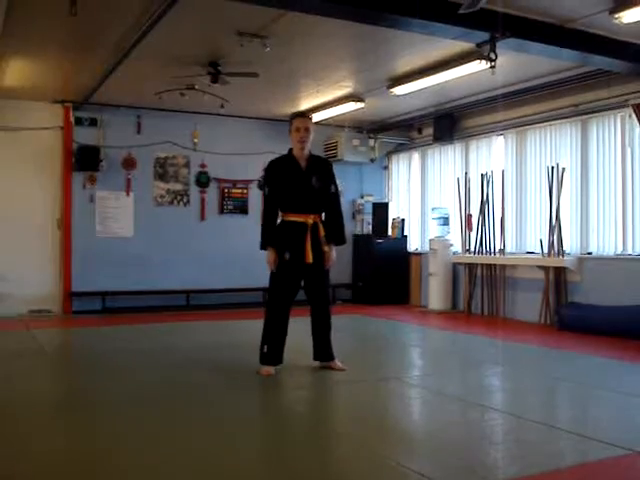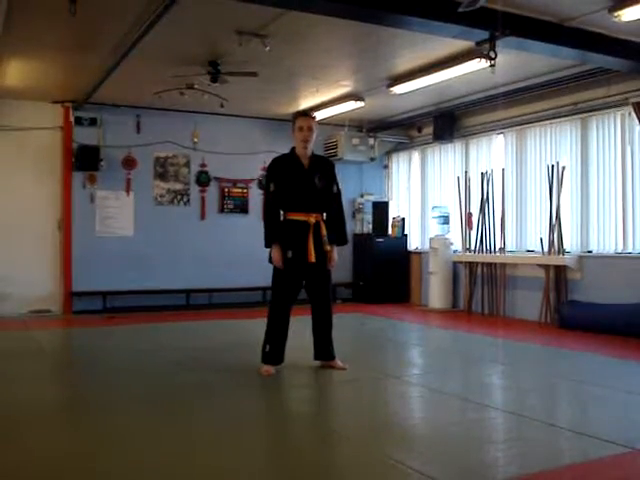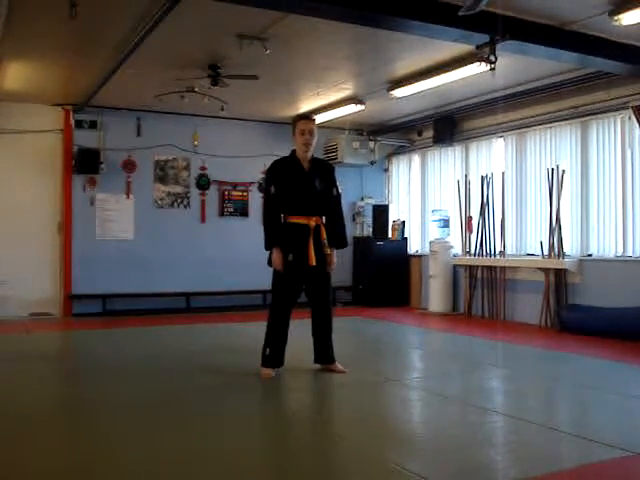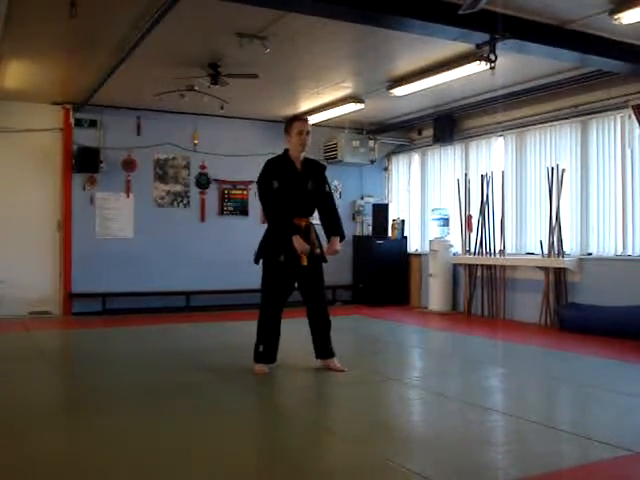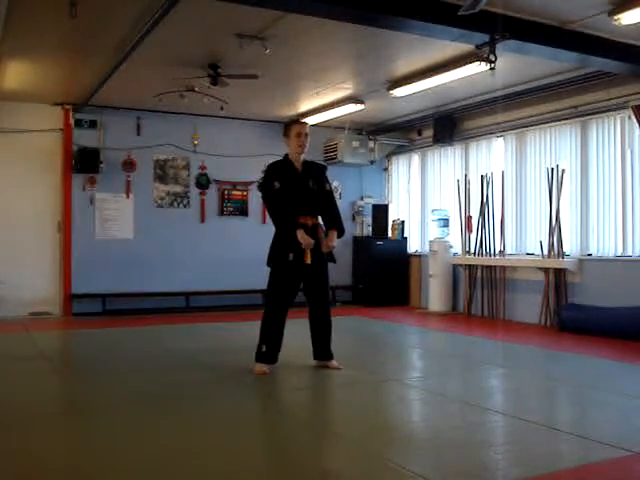
dt=1s
person 1, frame 1
left shoulder: (324, 167)
right shoulder: (276, 167)
left elbow: (333, 206)
right elbow: (269, 209)
left wrist: (332, 243)
right wrist: (269, 246)
left hip: (317, 238)
right hip: (288, 236)
left knee: (321, 300)
right knee: (279, 300)
left ankle: (325, 356)
right ankle: (269, 358)
person 1, frame 2
left shoulder: (326, 166)
right shoulder: (279, 165)
left elbow: (335, 207)
right elbow: (271, 208)
left wrist: (334, 244)
right wrist: (274, 244)
left hip: (319, 239)
right hip: (290, 236)
left knee: (322, 299)
right knee: (281, 300)
left ankle: (326, 355)
right ankle: (271, 357)
person 1, frame 3
left shoulder: (325, 170)
right shoulder: (279, 168)
left elbow: (334, 210)
right elbow: (271, 211)
left wrist: (333, 247)
right wrist: (275, 247)
left hip: (318, 241)
right hip: (290, 239)
left knee: (322, 302)
right knee: (282, 303)
left ankle: (326, 358)
right ankle: (270, 361)
person 1, frame 4
left shoulder: (316, 170)
right shoulder: (273, 167)
left elbow: (327, 205)
right elbow: (272, 208)
left wrist: (335, 236)
right wrist: (292, 237)
left hip: (309, 238)
right hip: (280, 240)
left knee: (318, 300)
right knee: (272, 302)
left ankle: (326, 355)
right ankle: (263, 358)
person 1, frame 5
left shoulder: (318, 171)
right shoulder: (275, 171)
left elbow: (329, 204)
right elbow: (276, 208)
left wrist: (333, 231)
right wrist: (297, 232)
left hip: (317, 240)
right hip: (288, 240)
left knee: (321, 301)
right knee: (277, 301)
left ankle: (323, 355)
right ankle: (264, 357)
